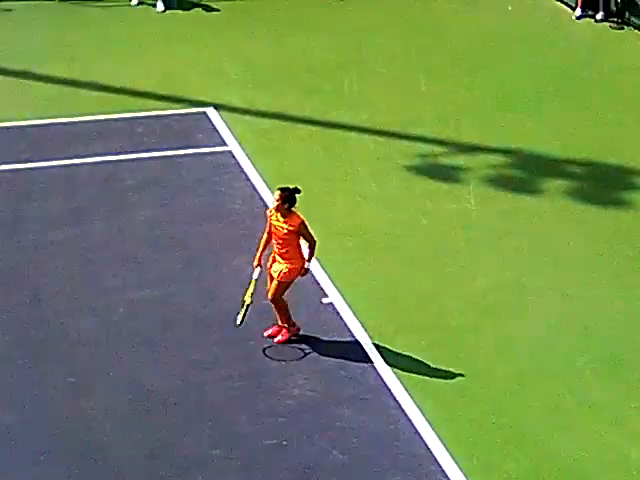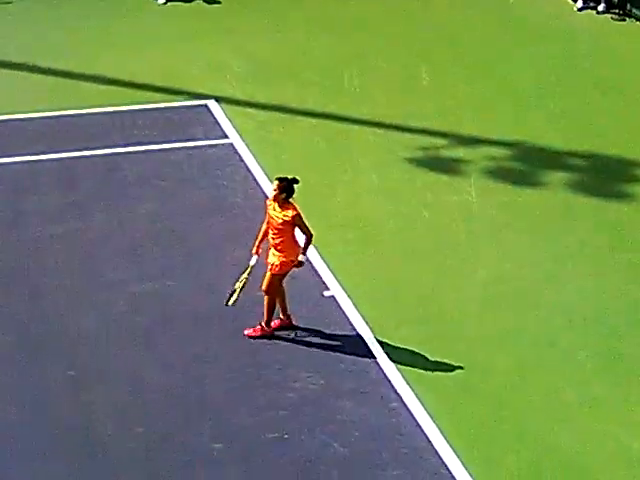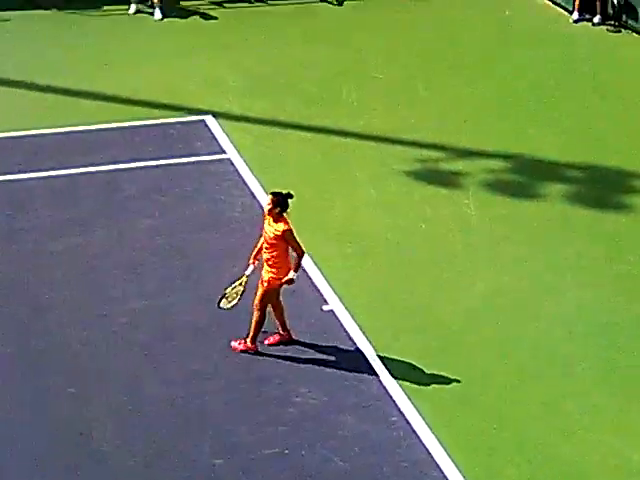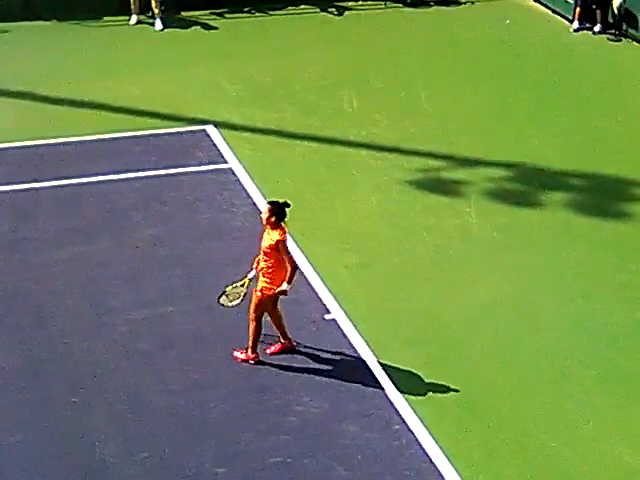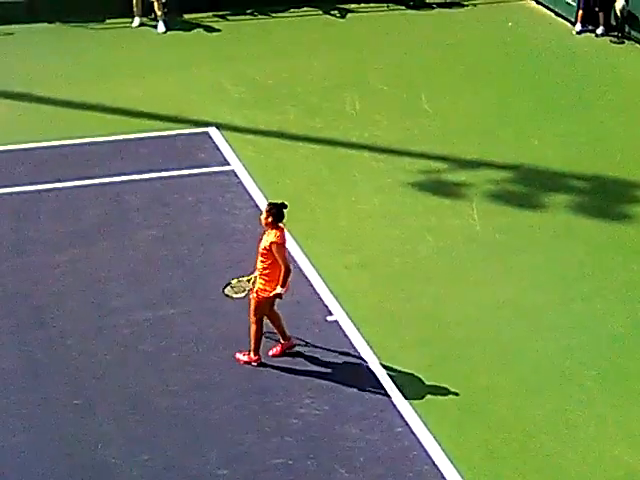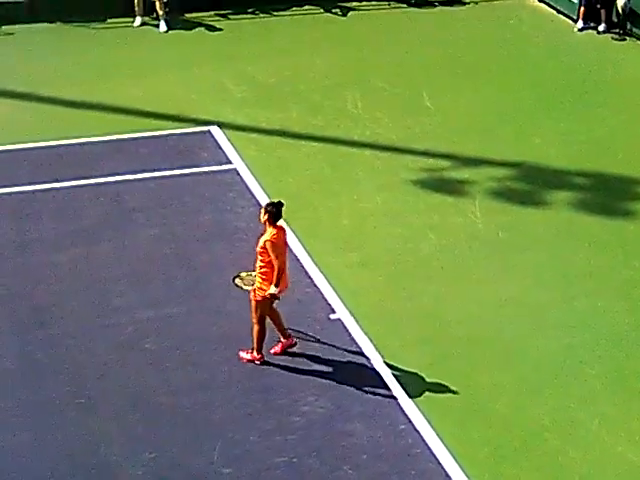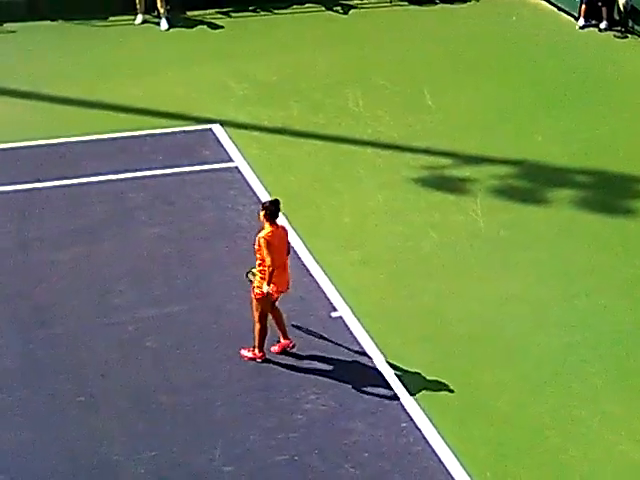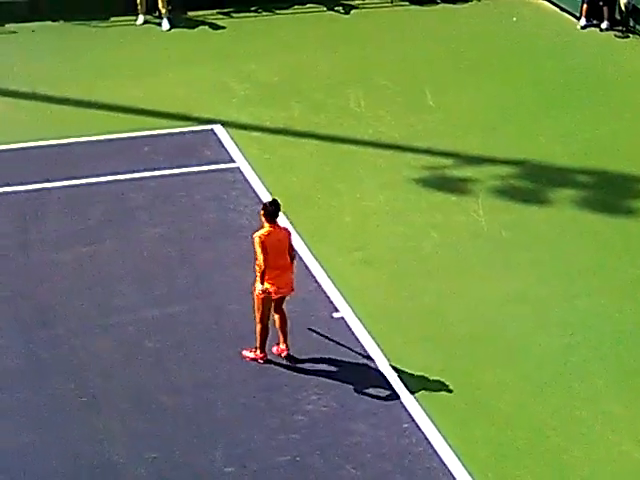
dt=0.1s
person 1, frame 1
left shoulder: (297, 223)
right shoulder: (272, 214)
left elbow: (312, 242)
right elbow: (267, 234)
left wrist: (307, 264)
right wrist: (259, 256)
left hip: (290, 265)
right hip: (276, 259)
left knee: (273, 297)
right knee: (276, 295)
left ankle: (291, 327)
right ankle: (283, 324)
person 1, frame 2
left shoulder: (292, 213)
right shoulder: (271, 204)
left elbow: (308, 235)
left wrist: (302, 256)
right wrist: (257, 244)
left hip: (284, 256)
right hip: (273, 250)
left knee: (267, 289)
right knee: (276, 286)
left ankle: (265, 327)
right ankle: (285, 318)
person 1, frame 3
left shoulder: (284, 229)
right shoulder: (269, 219)
left elbow: (300, 252)
left wrist: (293, 274)
right wrist: (254, 254)
left hip: (276, 273)
right hip: (270, 267)
left knee: (259, 307)
right knee: (274, 300)
left ankle: (250, 343)
right ankle: (284, 333)
person 1, frame 4
left shoulder: (278, 238)
right shoulder: (270, 228)
left elbow: (293, 265)
left wrist: (286, 285)
right wrist: (258, 261)
left hip: (270, 282)
right hip: (267, 277)
left knee: (254, 317)
right knee: (271, 309)
left ankle: (251, 353)
right ankle: (286, 341)
person 1, frame 5
left shoulder: (273, 240)
right shoulder: (278, 230)
left elbow: (286, 268)
left wrist: (280, 288)
left hip: (267, 285)
right hip: (271, 281)
left knee: (256, 320)
right knee: (269, 310)
left ankle: (254, 355)
right ankle: (286, 340)
person 1, frame 6
left shoulder: (269, 239)
right shoulder: (279, 230)
left elbow: (280, 266)
left wrist: (274, 288)
left hip: (266, 284)
right hip: (274, 280)
left knee: (258, 320)
right knee: (268, 309)
left ankle: (257, 354)
right ankle: (287, 338)
person 1, frame 7
left shoulder: (263, 236)
right shoulder: (283, 230)
left elbow: (270, 265)
left wrist: (266, 285)
left hip: (267, 283)
right hip: (282, 279)
left knee: (260, 319)
right knee: (272, 308)
left ankle: (258, 352)
right ankle: (285, 340)
person 1, frame 8
left shoulder: (260, 236)
right shoulder: (285, 232)
left elbow: (263, 265)
right elbow: (292, 255)
left wrist: (260, 284)
left hip: (268, 283)
right hip: (286, 280)
left knee: (261, 319)
right knee: (278, 310)
left ankle: (260, 353)
right ankle: (283, 347)
